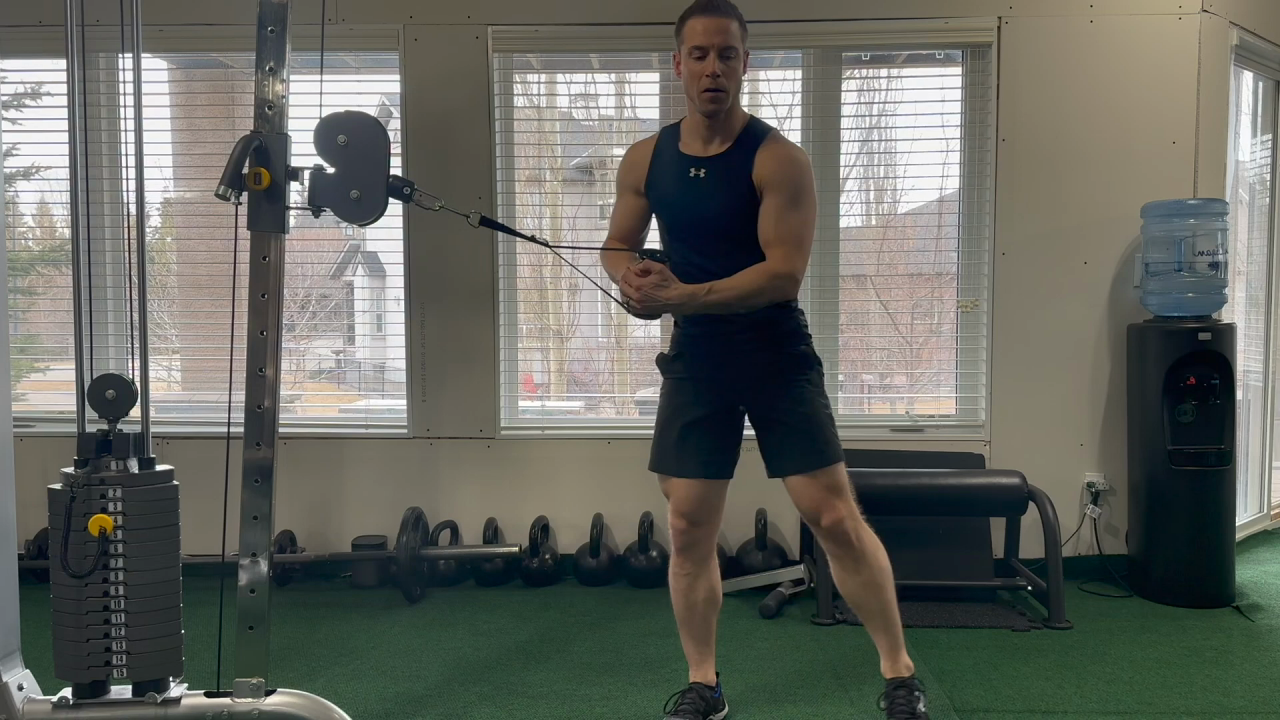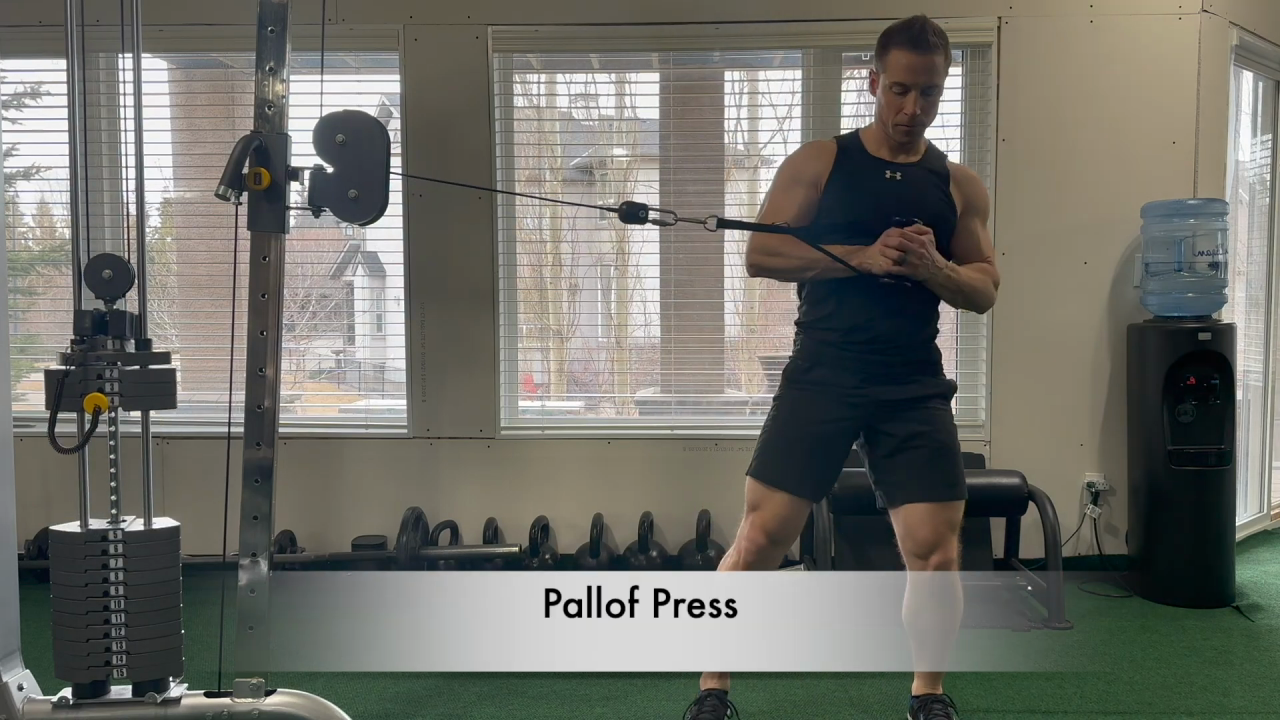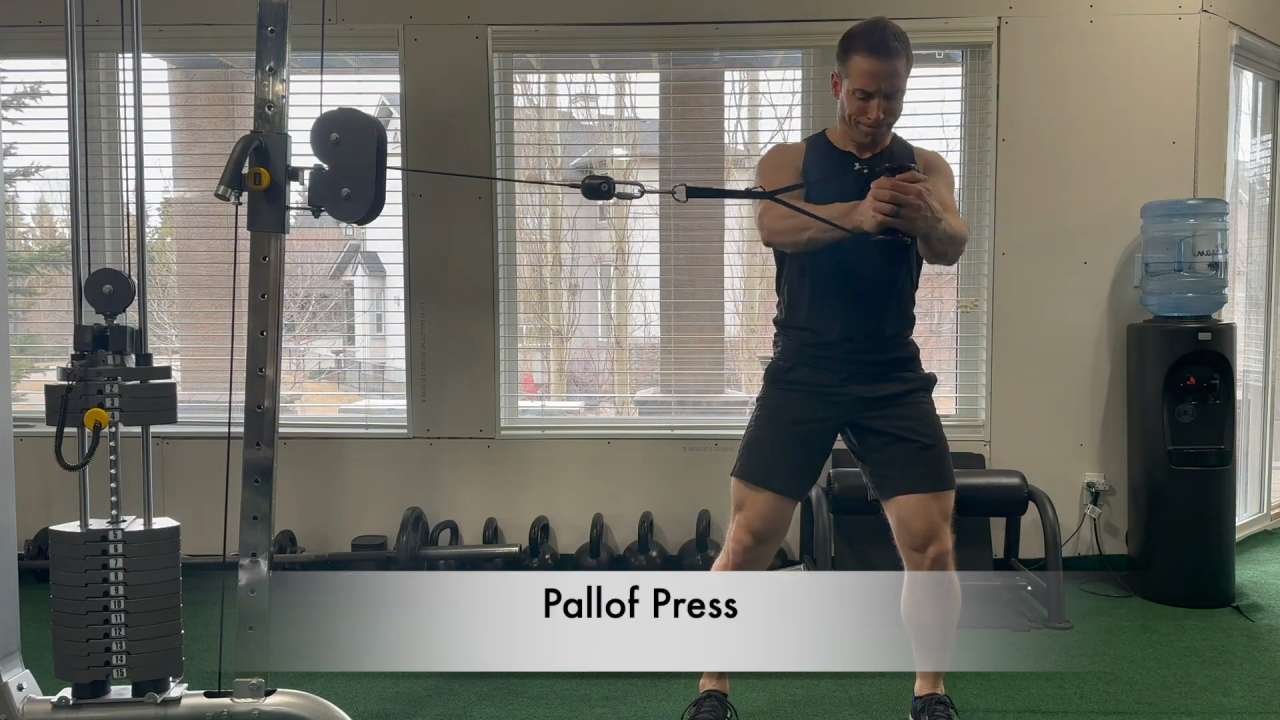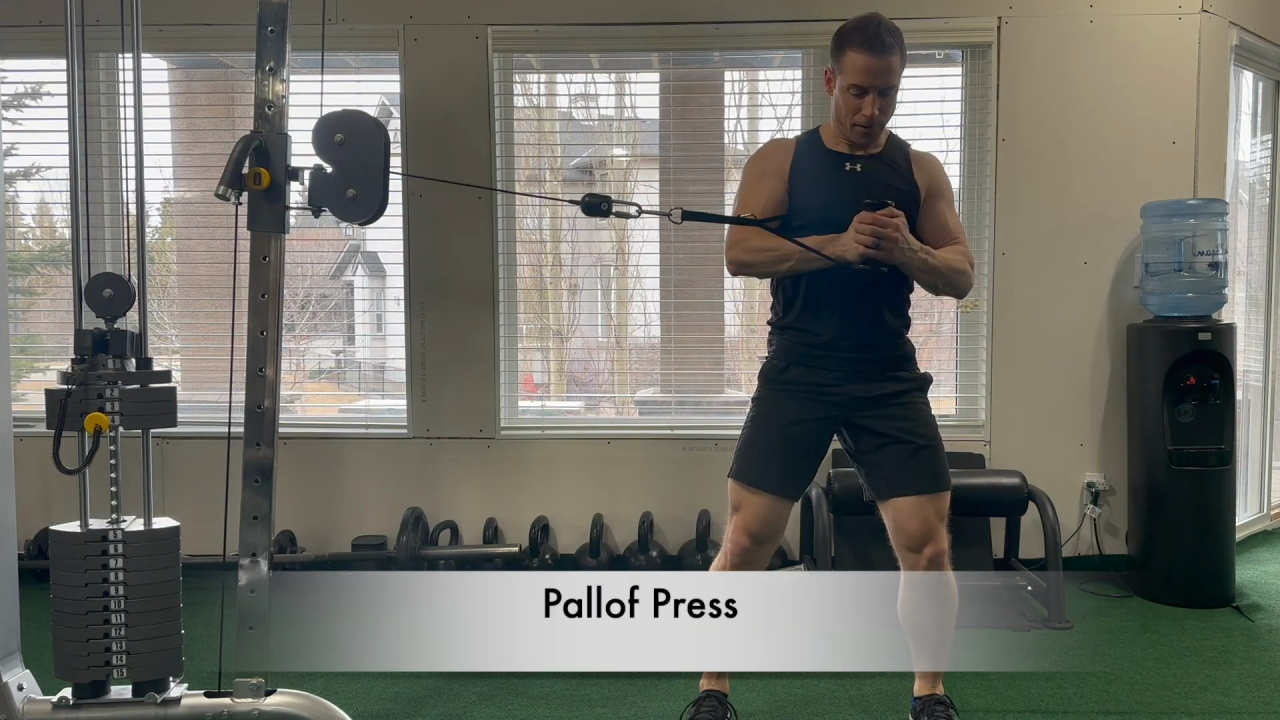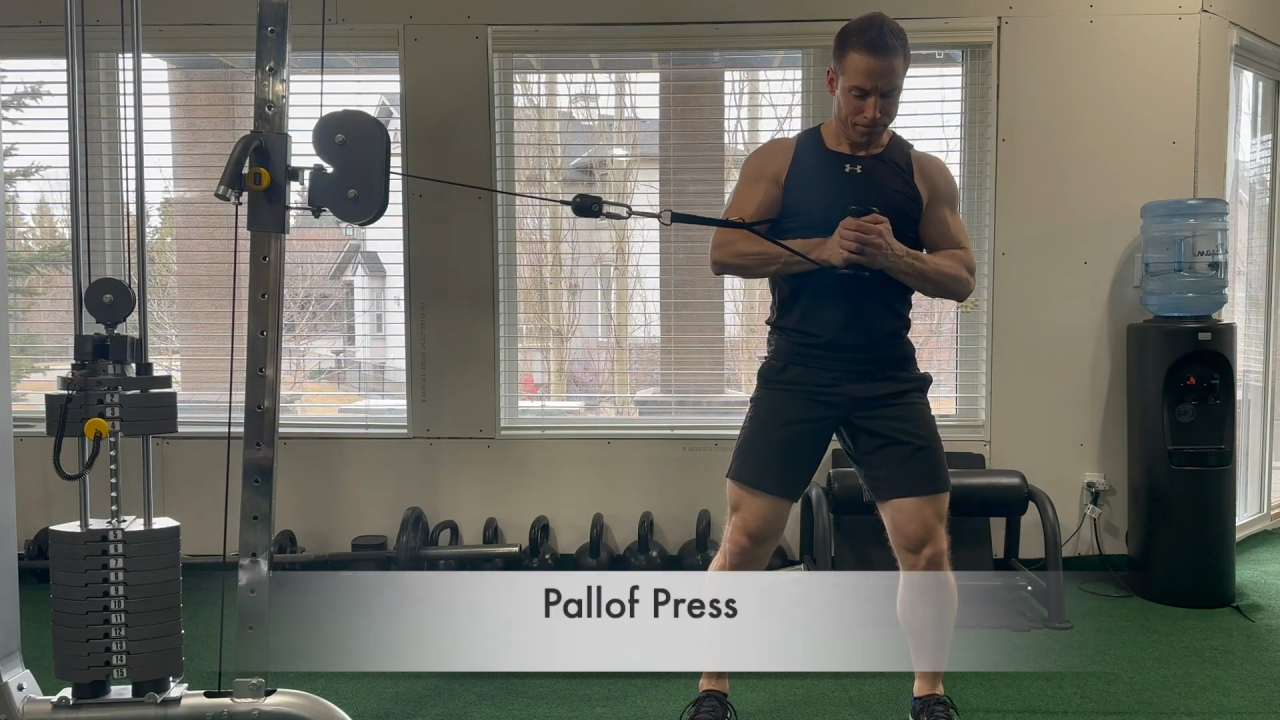
dt=1s
person 1, frame 1
left shoulder: (778, 158)
right shoulder: (646, 158)
left elbow: (782, 274)
right elbow: (618, 243)
left wrist: (681, 297)
right wrist: (626, 275)
left hip: (778, 362)
right hip: (694, 365)
left knee: (836, 519)
right knee: (688, 530)
person 1, frame 2
left shoulder: (959, 184)
right shoulder: (818, 162)
left elbow: (985, 289)
right elbow: (761, 254)
left wrist: (932, 265)
right wrist: (864, 255)
left hip: (914, 387)
right hip: (821, 377)
left knee: (936, 556)
right knee: (758, 541)
person 1, frame 3
left shoulder: (925, 166)
right shoulder: (789, 160)
left elbow: (951, 243)
right elbow: (784, 229)
left wrist: (927, 216)
right wrist: (860, 214)
left hip: (892, 377)
right hip: (803, 373)
left knee: (932, 548)
right knee: (747, 541)
person 1, frame 4
left shoulder: (920, 170)
right shoulder: (780, 160)
left elbow: (961, 275)
right elbow: (740, 252)
left wrist: (905, 249)
right wrist: (837, 246)
left hip: (888, 379)
right hip: (796, 374)
left knee: (927, 548)
right knee: (744, 542)
person 1, frame 5
left shoulder: (925, 174)
right shoulder: (779, 160)
left elbow: (961, 279)
right elbow: (725, 251)
left wrist: (893, 255)
right wrist: (824, 249)
left hip: (887, 379)
right hip: (795, 374)
left knee: (926, 549)
right knee: (742, 543)
